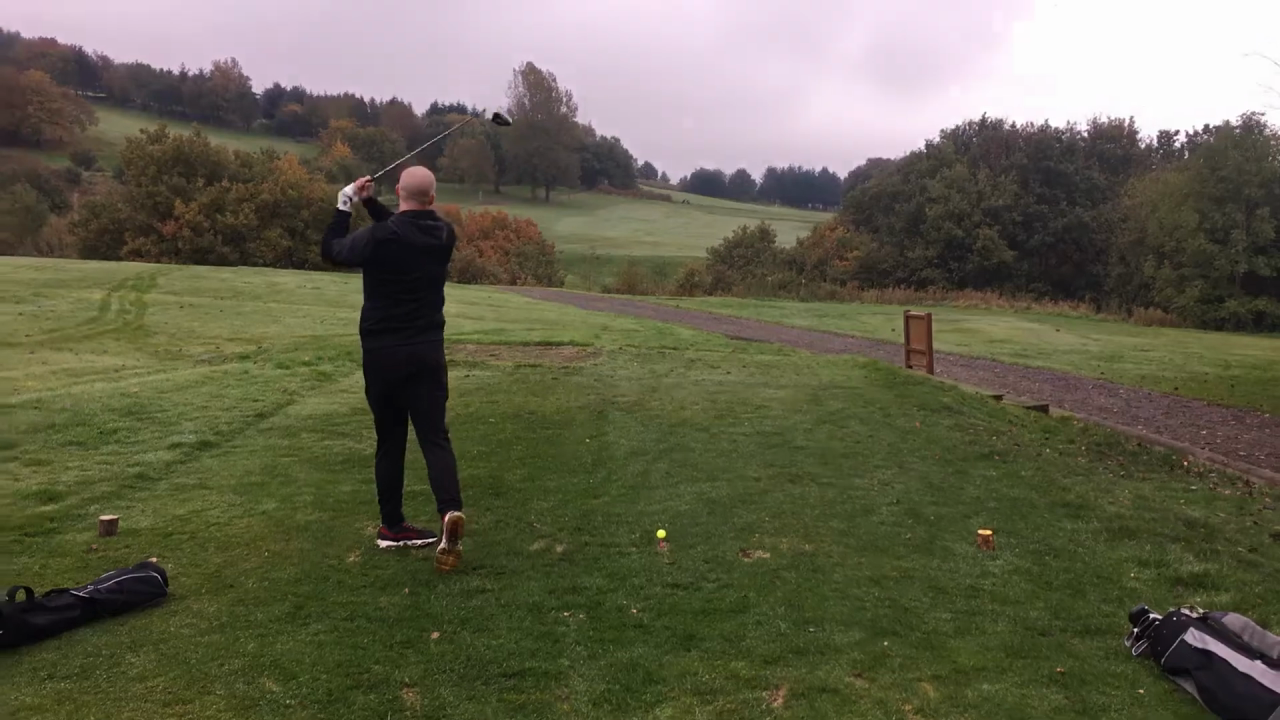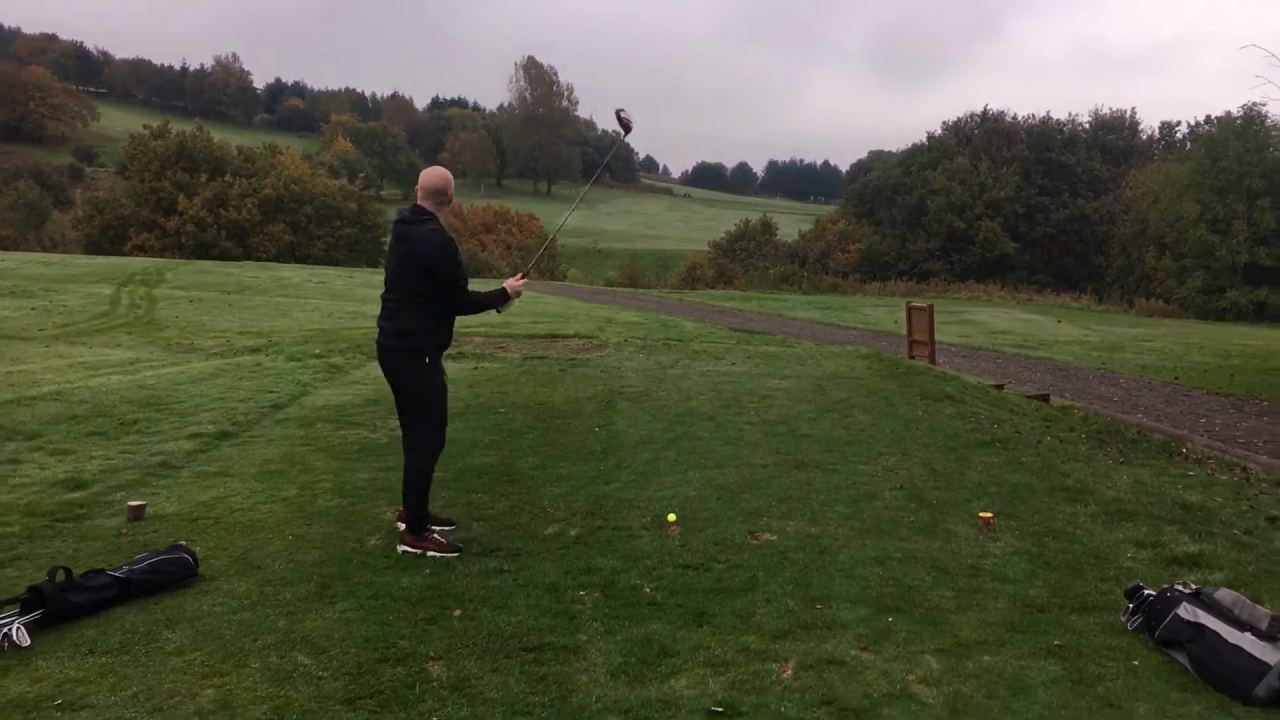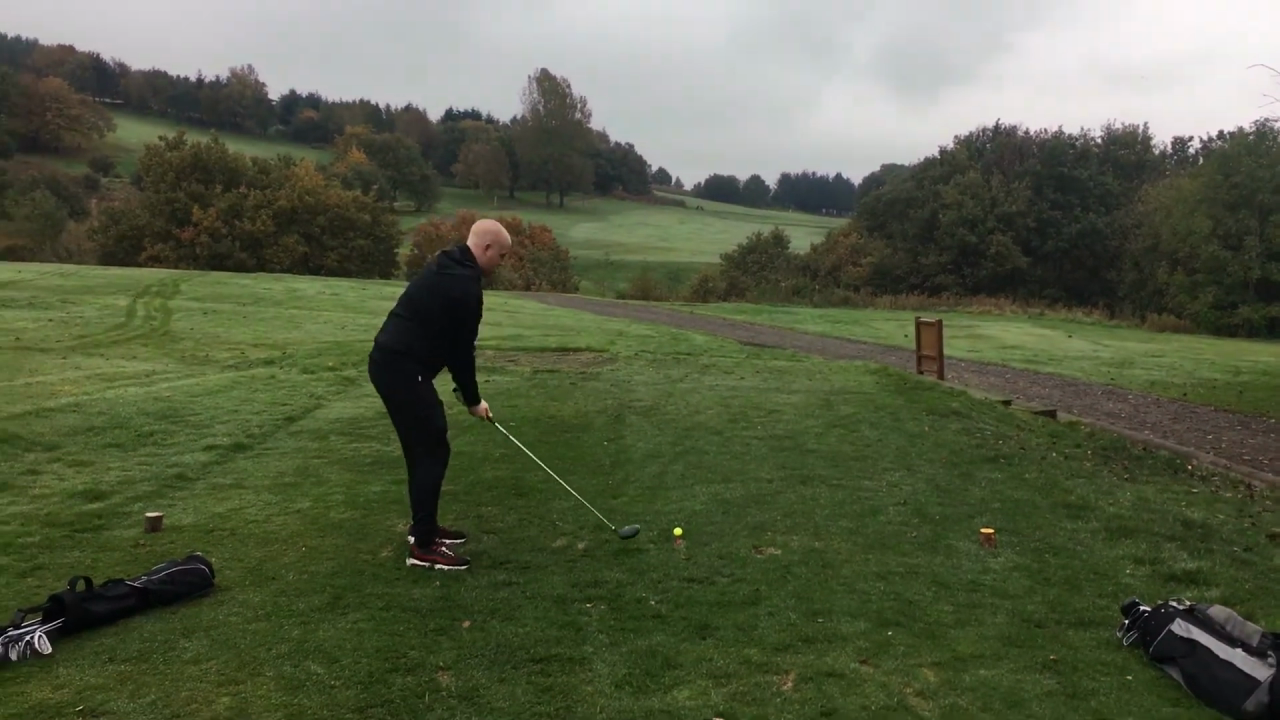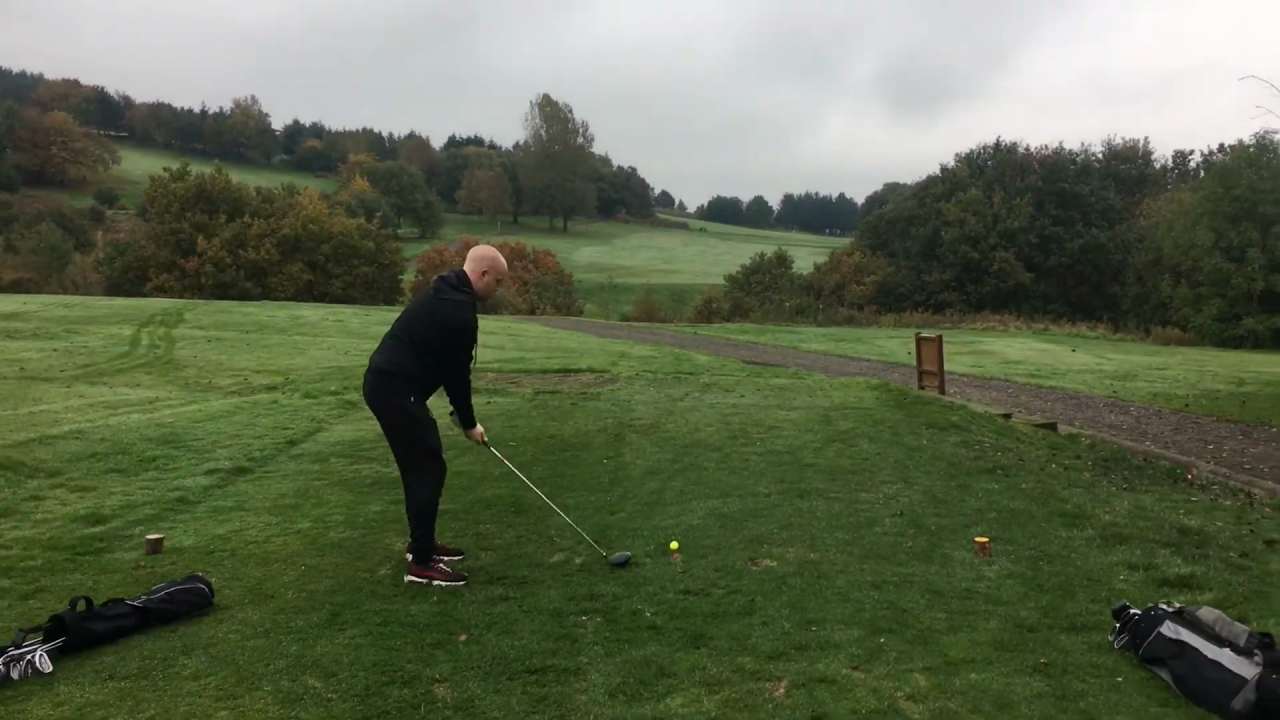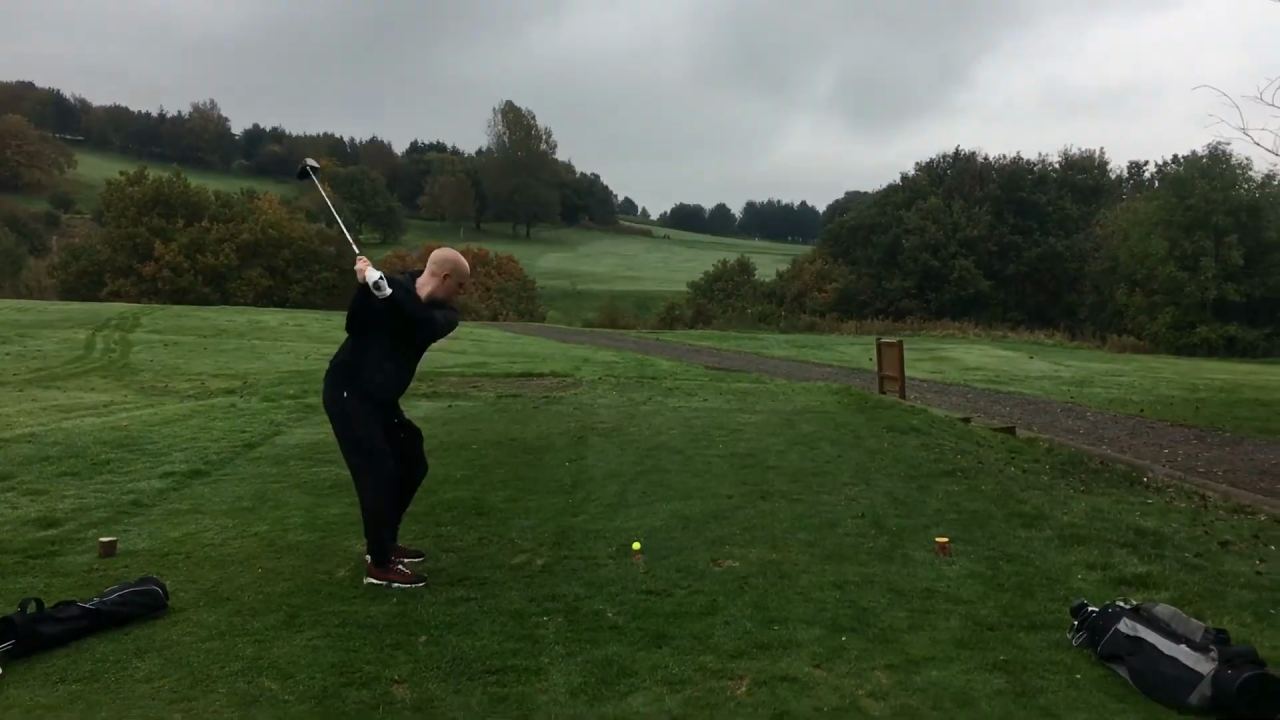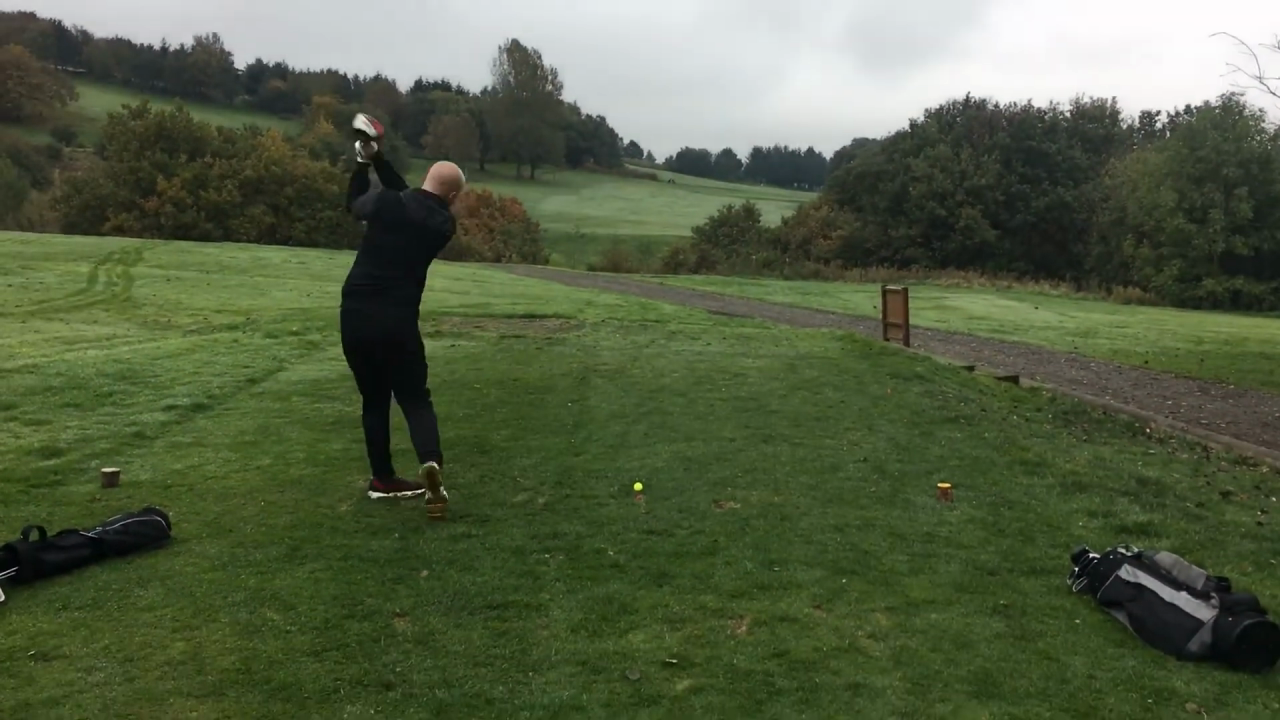
dt=0.7s
person 1, frame 1
left shoulder: (378, 238)
right shoulder: (444, 236)
left elbow: (331, 251)
left wrist: (346, 202)
right wrist: (371, 202)
left hip: (382, 353)
right hip: (427, 352)
left knee: (390, 440)
right knee: (435, 437)
left ankle: (392, 525)
right ankle: (450, 510)
person 1, frame 2
left shoulder: (406, 232)
right shoulder: (436, 242)
right elbow: (459, 302)
left wrist: (492, 295)
right wrist: (504, 294)
left hip: (397, 344)
right hip: (416, 351)
left knee: (418, 432)
right knee: (426, 438)
left ankle: (413, 511)
right ankle: (414, 533)
person 1, frame 3
left shoulder: (447, 269)
right shoulder: (465, 287)
right elbow: (461, 349)
left wrist: (466, 391)
right wrist: (473, 398)
left hip: (392, 360)
right hip: (404, 368)
left knee: (425, 447)
right knee: (432, 451)
left ankle: (423, 526)
right ankle: (424, 545)
person 1, frame 4
left shoulder: (447, 294)
right shoulder: (458, 312)
left elbow: (449, 367)
right elbow: (457, 373)
left wrist: (463, 415)
right wrist: (469, 423)
left hip: (388, 382)
right hip: (396, 390)
left knee: (422, 466)
right knee: (428, 469)
left ankle: (422, 543)
right ankle: (421, 562)
person 1, frame 5
left shoulder: (444, 312)
right shoulder: (393, 288)
left elbow: (425, 325)
right elbow: (356, 328)
left wrist: (380, 287)
right wrist: (365, 286)
left hip: (383, 399)
right hip: (348, 392)
left knee: (412, 465)
right knee: (377, 474)
left ankle: (384, 543)
right ankle: (380, 564)
person 1, frame 6
left shoulder: (386, 204)
right shoulder: (444, 225)
left elbow: (356, 202)
left wrist: (364, 155)
right wrist: (378, 159)
left hip: (356, 314)
right hip: (398, 320)
left knee: (375, 398)
right knee: (415, 400)
left ankle: (383, 478)
right ankle: (429, 464)
